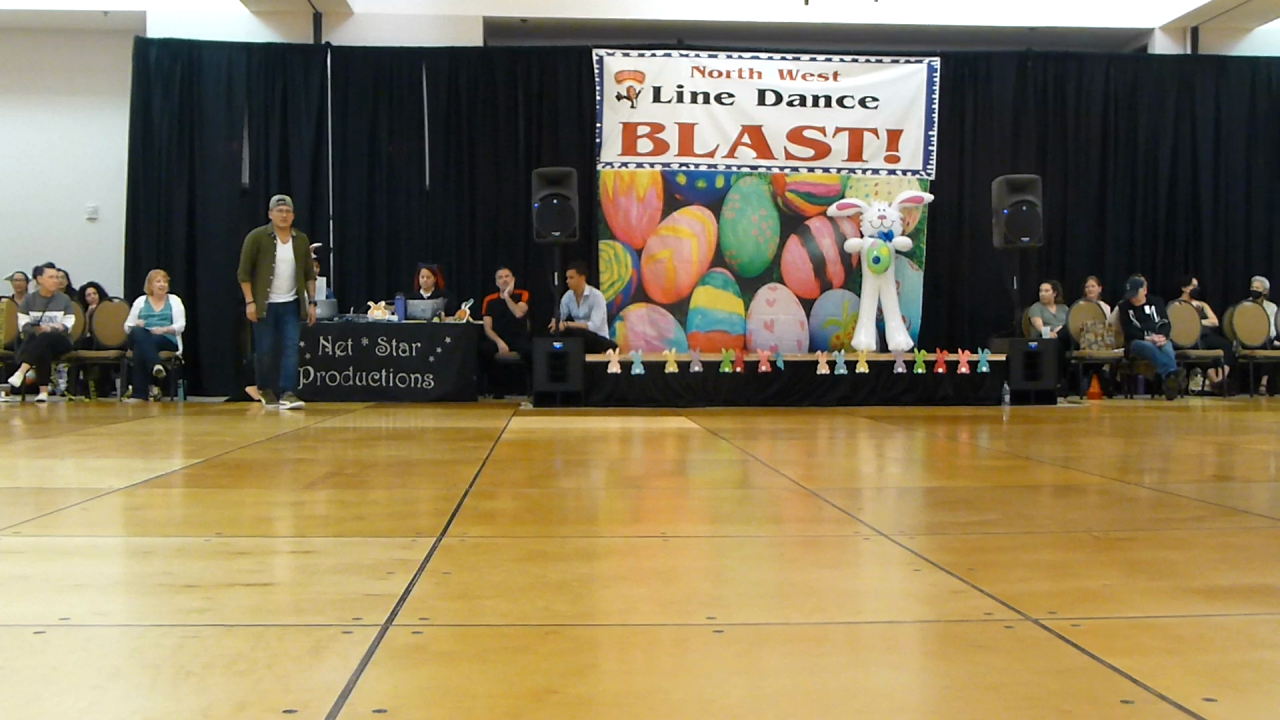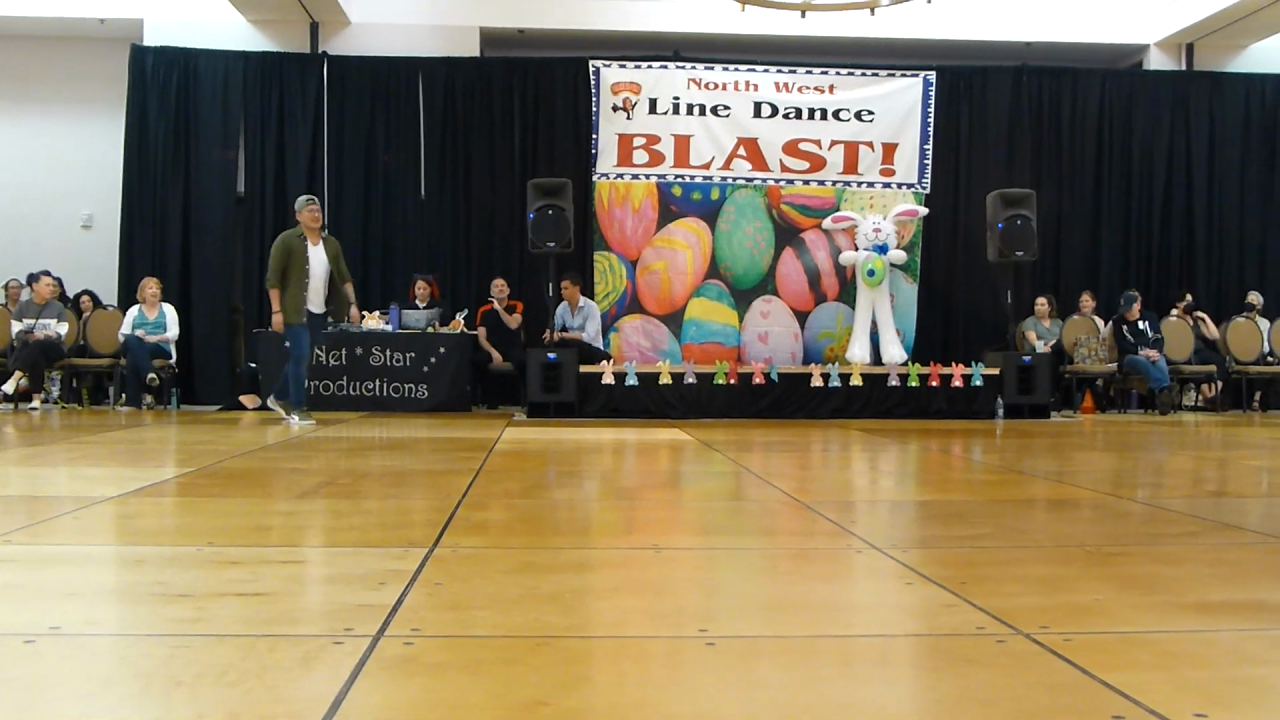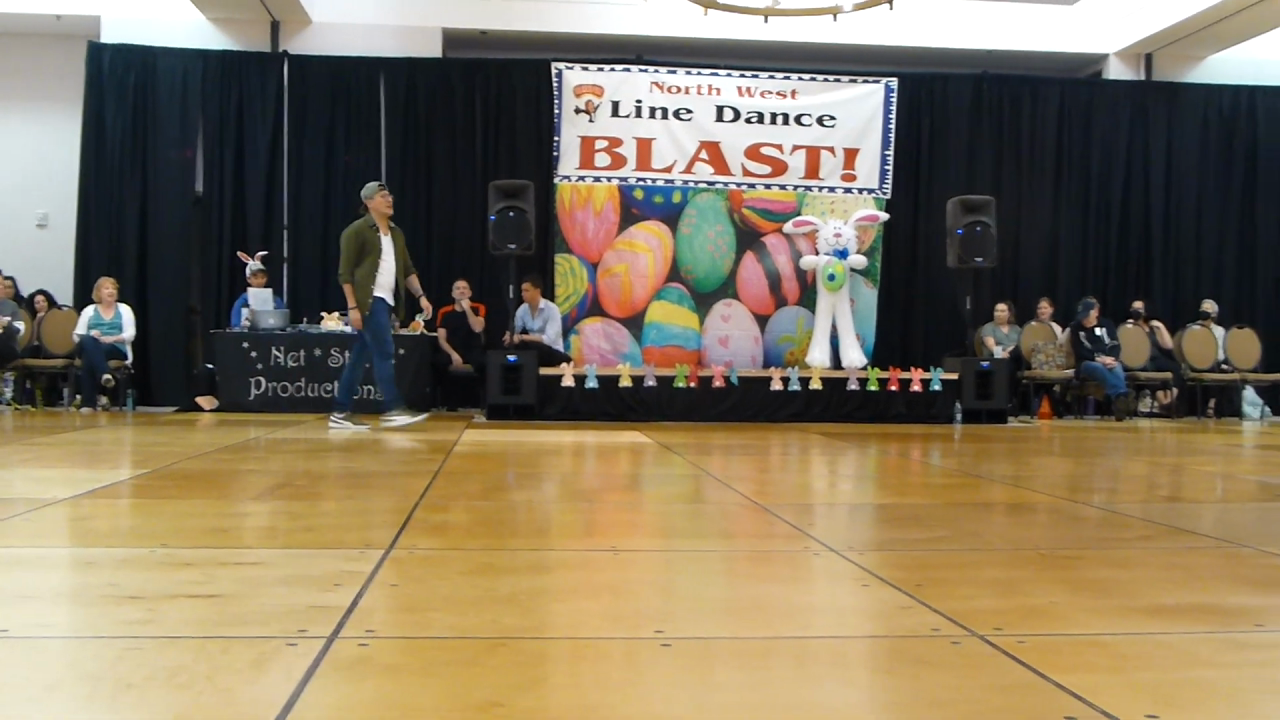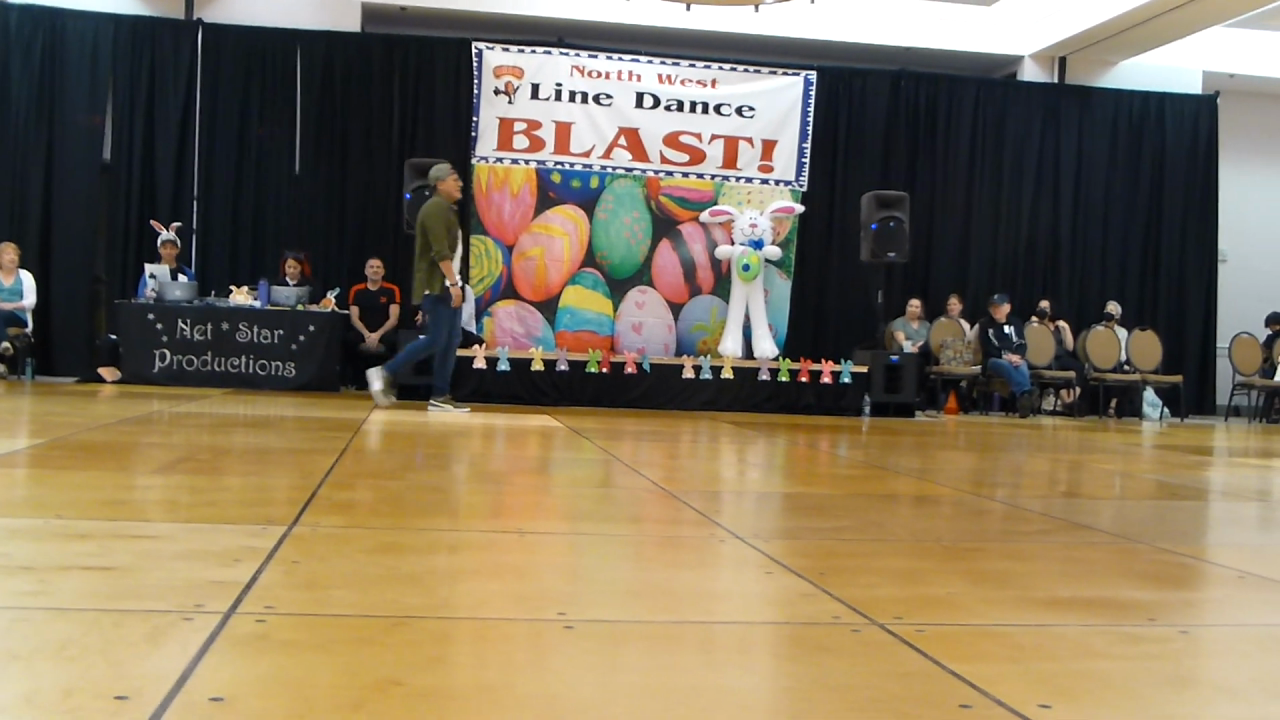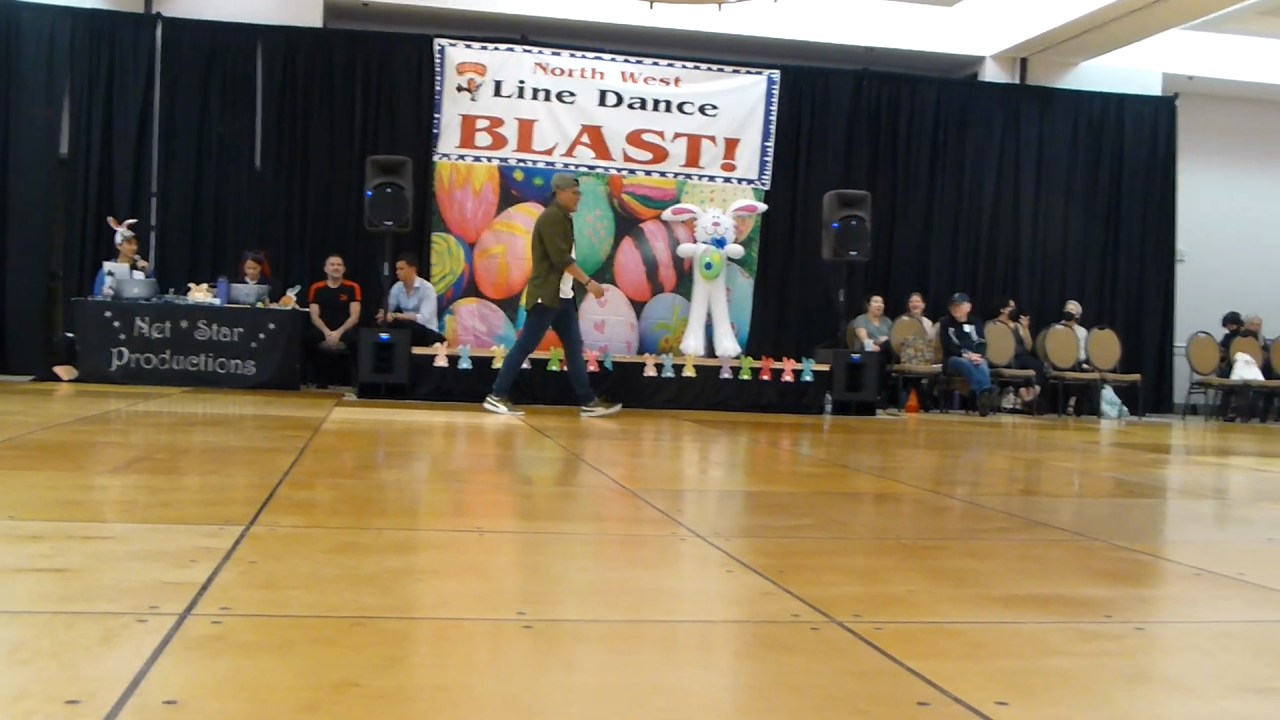
dt=1s
person 1, frame 1
left shoulder: (301, 240)
right shoulder: (257, 237)
left elbow: (309, 274)
right elbow: (244, 272)
left wrist: (312, 302)
right wrist: (250, 301)
left hip: (291, 304)
right hip: (265, 304)
left knee: (291, 347)
right knee: (265, 350)
left ankle: (287, 394)
right ankle: (264, 389)
person 1, frame 2
left shoulder: (331, 243)
right shoulder: (286, 241)
left elbow: (344, 276)
right elbow: (273, 278)
left wrist: (352, 304)
right wrist: (276, 311)
left hip: (320, 312)
right hip: (295, 310)
left knee: (300, 358)
right knee: (300, 356)
left ankle: (279, 398)
right ankle: (298, 409)
person 1, frame 3
left shoulder: (396, 233)
right shoulder: (357, 231)
left elbow: (407, 269)
right elbow: (345, 272)
left wrist: (421, 296)
right wrist: (352, 307)
left hip: (386, 302)
right hip: (368, 301)
left knee: (359, 357)
right knee: (385, 352)
left ankle: (340, 412)
right ankle: (392, 410)
person 1, frame 4
left shoulder: (445, 209)
right shoulder: (436, 208)
right elbow: (440, 251)
right wrist: (454, 283)
left hip: (447, 285)
right hip: (437, 286)
left knee: (451, 340)
right knee: (435, 340)
left ankle: (440, 396)
right ankle: (384, 373)
person 1, frame 5
left shoulder: (562, 218)
right shoulder: (552, 218)
right elbow: (562, 258)
right wrist: (587, 282)
left hip: (562, 295)
right hip: (546, 295)
left knee: (575, 346)
right knee: (526, 345)
left ankle: (587, 401)
right ankle: (497, 396)
